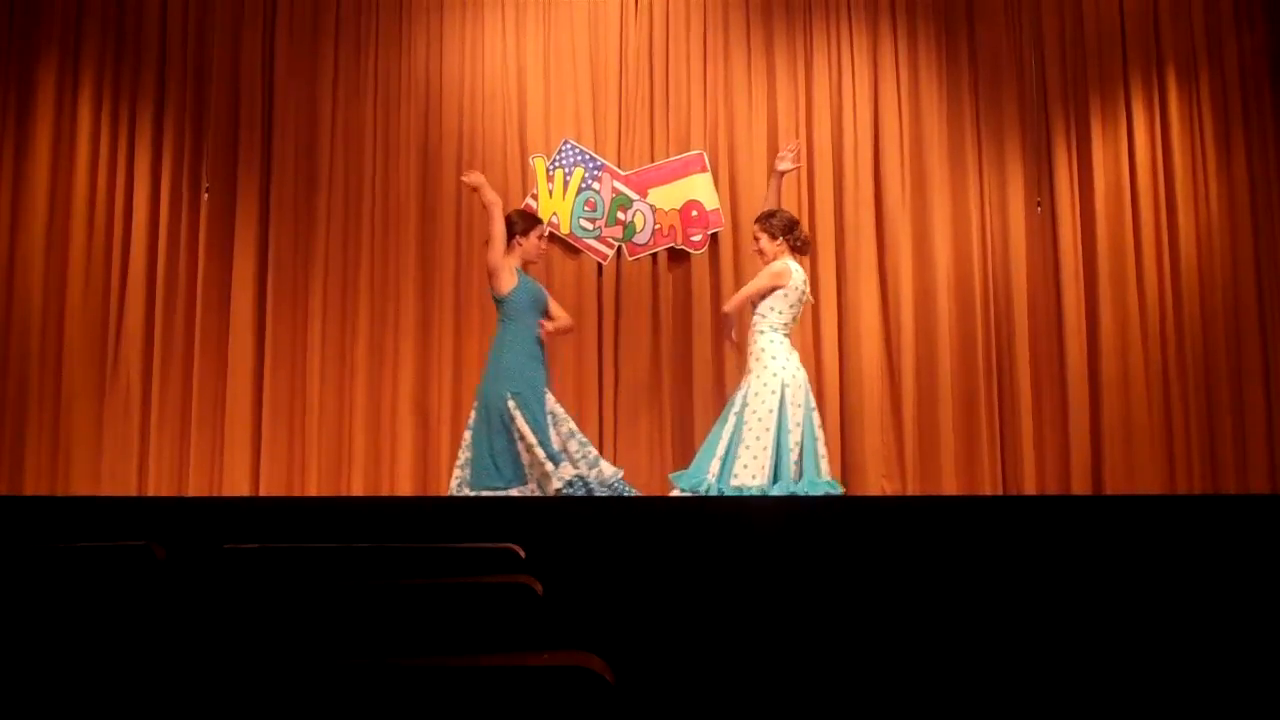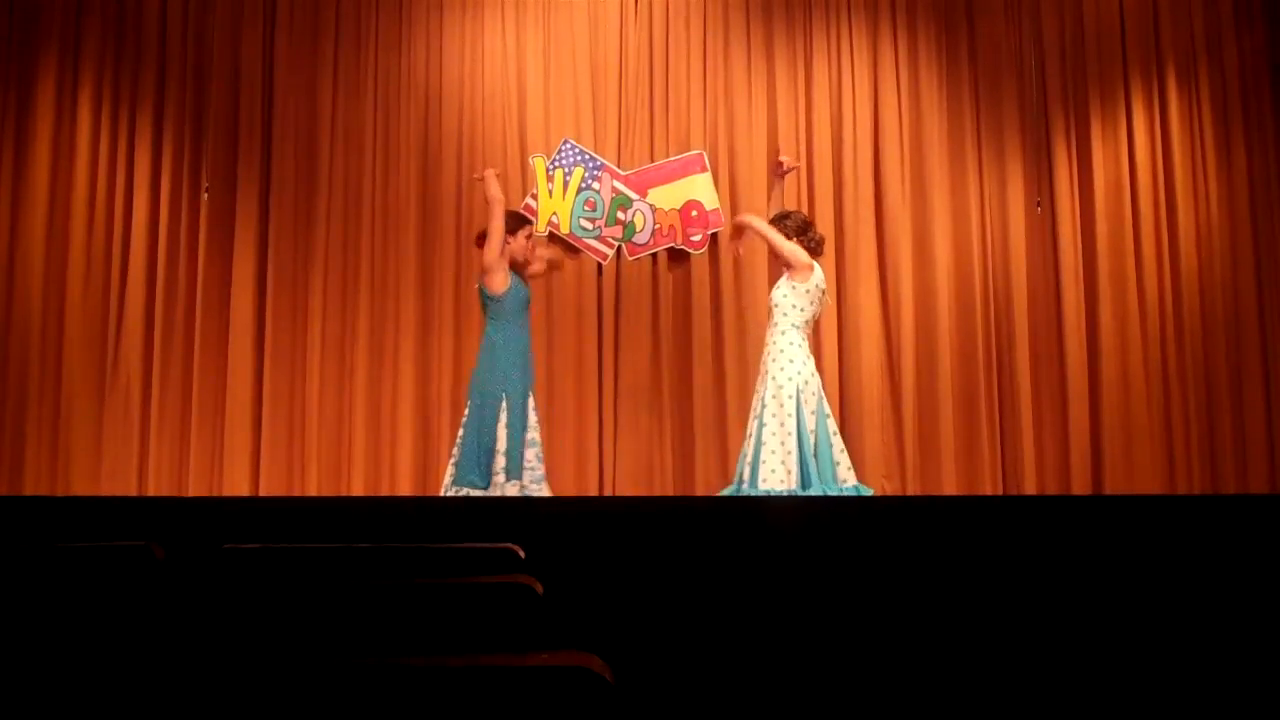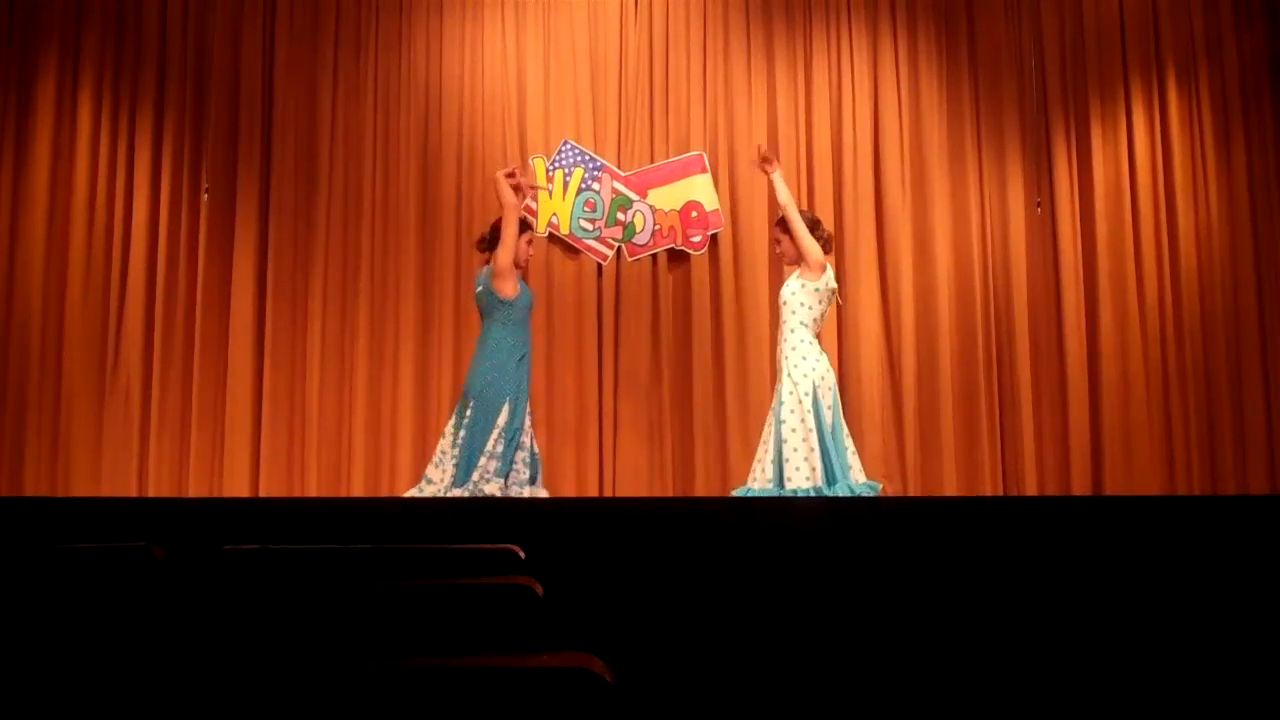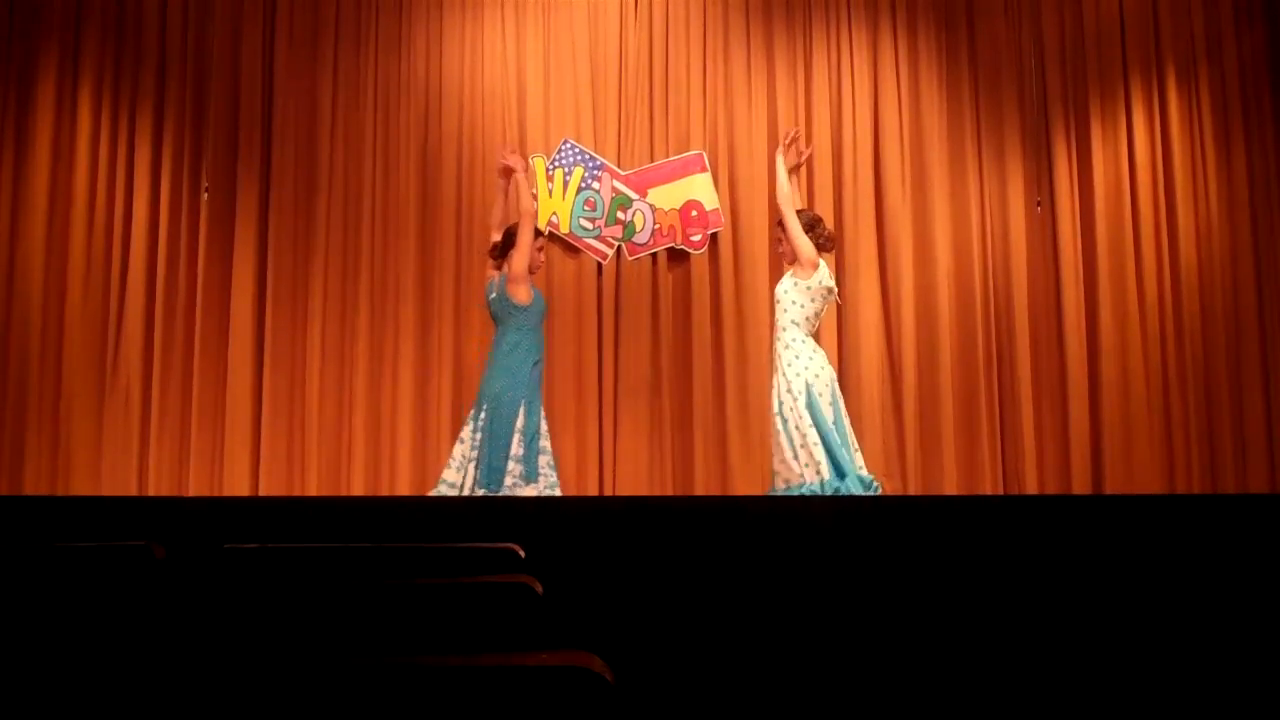
dt=0.3s
person 1, frame 1
left shoulder: (780, 270)
right shoulder: (788, 269)
left elbow: (729, 307)
right elbow: (771, 220)
left wrist: (731, 331)
right wrist: (777, 176)
left hip: (773, 371)
right hip: (772, 371)
left knee: (759, 459)
right knee: (773, 460)
person 1, frame 2
left shoulder: (805, 267)
right shoulder: (796, 273)
left elbow: (757, 224)
right elbow: (773, 222)
left wrist: (740, 227)
right wrist: (779, 179)
left hip: (789, 373)
right hip: (783, 372)
left knee: (780, 462)
right knee: (790, 459)
person 1, frame 3
left shoulder: (817, 265)
right shoulder: (806, 273)
left elbow: (790, 209)
right elbow: (789, 215)
left wrist: (774, 175)
right wrist: (773, 173)
left hip: (805, 372)
right hip: (799, 372)
left knee: (801, 458)
right knee: (802, 458)
person 1, frame 4
left shoulder: (810, 264)
right shoulder: (813, 271)
left elbow: (785, 209)
right elbow: (795, 217)
left wrist: (781, 163)
right wrist: (790, 173)
left hip: (799, 370)
right hip: (804, 366)
left knee: (813, 460)
right knee: (811, 459)
person 2, frame 1
left shoulder: (530, 284)
right shoulder: (501, 271)
left elbow: (566, 319)
right elbow: (494, 205)
left wrist: (554, 326)
right wrist: (480, 185)
left hip: (528, 383)
right hip: (512, 384)
left knee: (523, 465)
right knee: (554, 457)
person 2, frame 2
left shoulder: (511, 275)
right shoulder: (493, 269)
left elbow: (549, 262)
right elbow: (496, 204)
left wrist: (544, 257)
right wrist: (490, 178)
left hip: (509, 382)
right hip: (500, 383)
left knee: (493, 467)
right knee: (505, 467)
person 2, frame 3
left shoulder: (488, 276)
right shoulder: (501, 274)
right elbow: (509, 209)
left wrist: (519, 193)
right wrist: (503, 182)
left hip: (495, 383)
right hip: (500, 385)
left knee: (491, 467)
right knee: (486, 469)
person 2, frame 4
left shoulder: (496, 280)
right shoulder: (515, 281)
left elbow: (496, 231)
right elbow: (526, 216)
left wrist: (505, 183)
right wrist: (519, 175)
left hip: (502, 390)
right hip: (513, 392)
left knee: (488, 471)
right knee: (513, 476)
